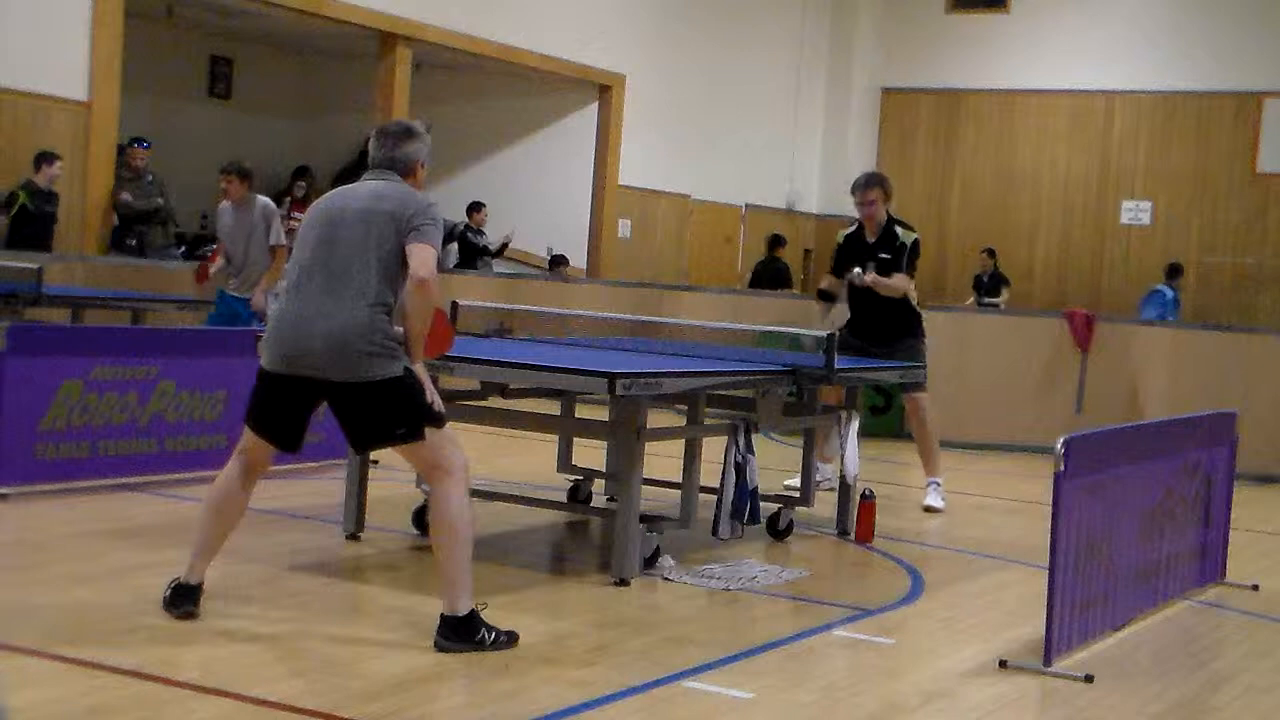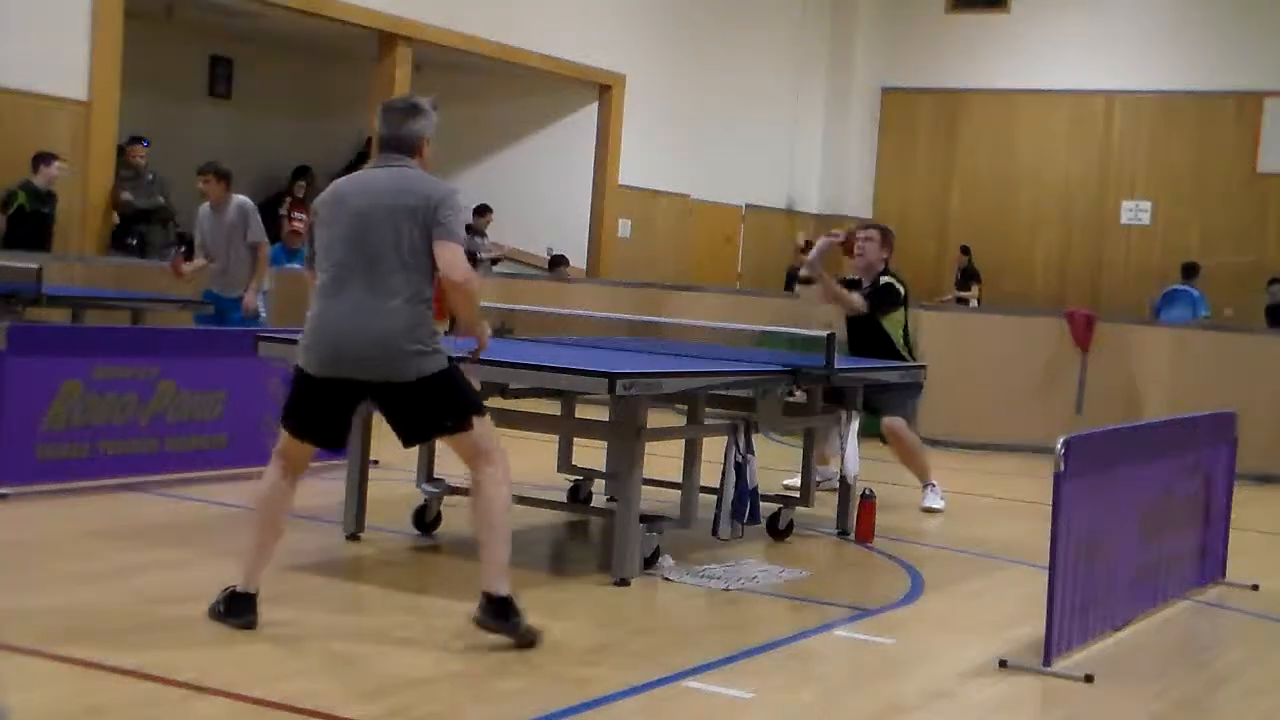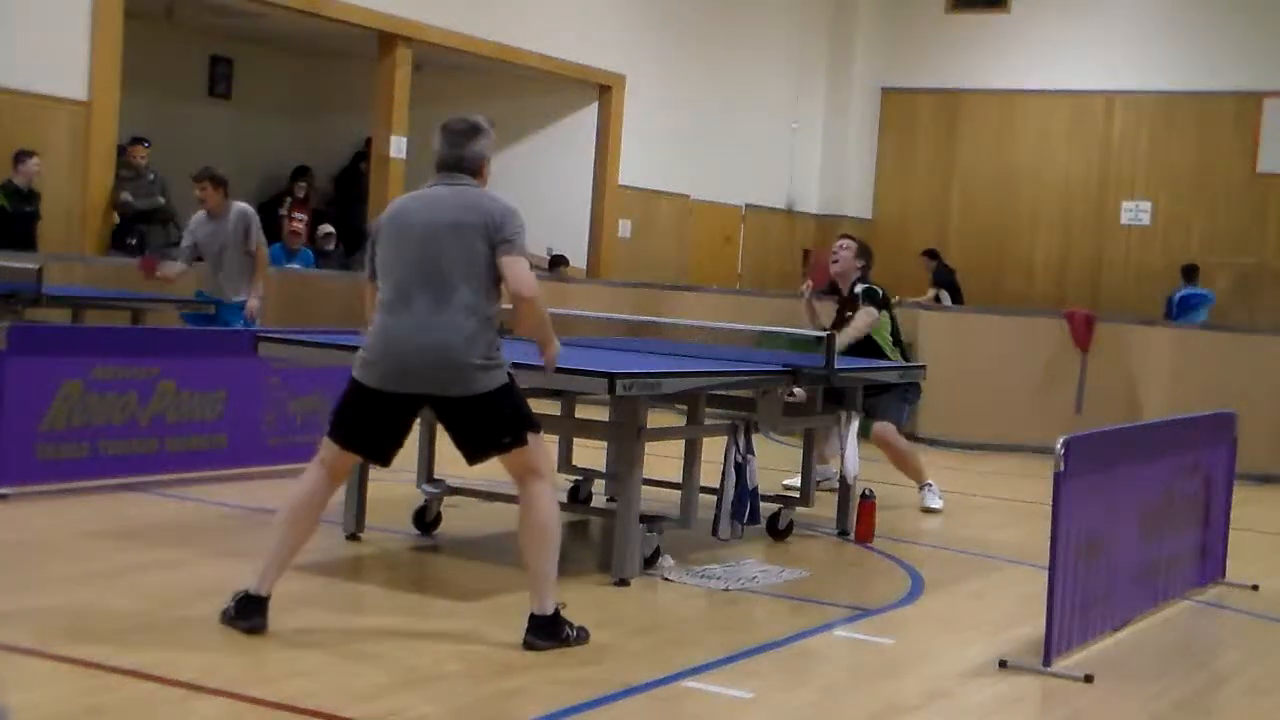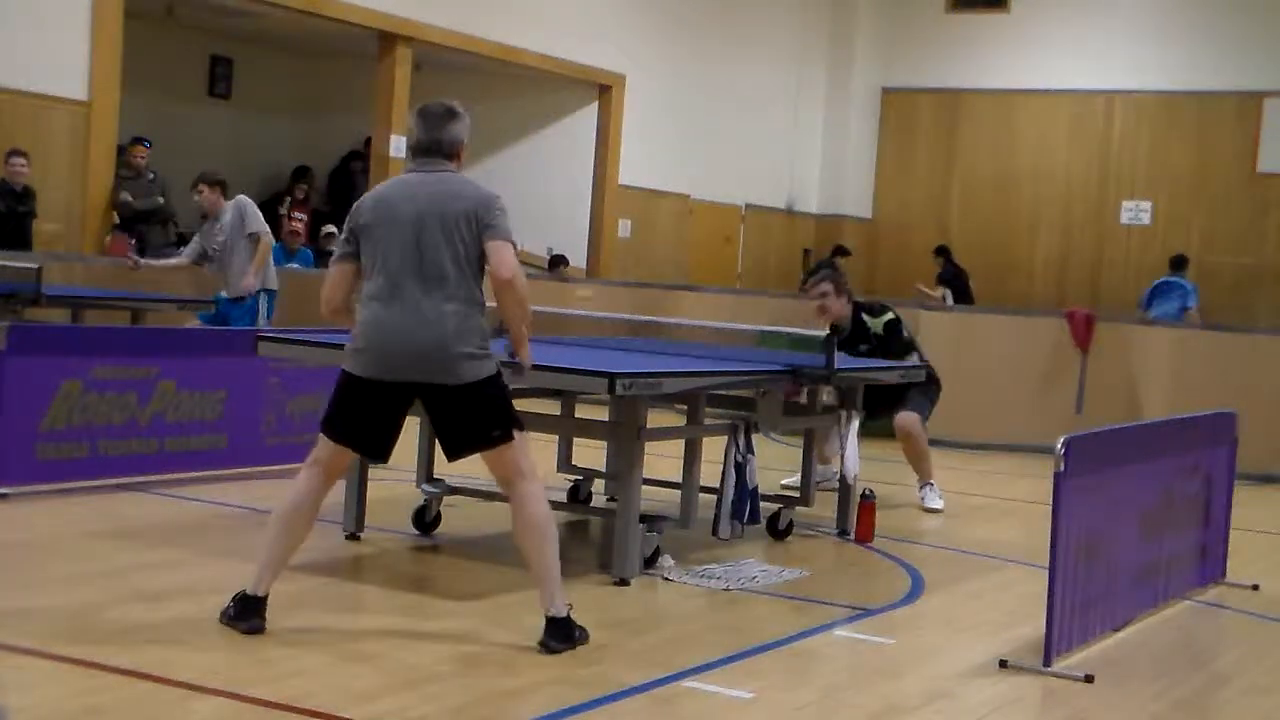
dt=0.5s
person 1, frame 1
left shoulder: (325, 202)
right shoulder: (418, 207)
right elbow: (420, 277)
right wrist: (415, 355)
left hip: (287, 345)
right hip: (363, 354)
left knee: (247, 461)
right knee: (449, 469)
left ankle: (188, 586)
right ankle: (460, 619)
person 1, frame 2
left shoulder: (330, 196)
right shoulder: (435, 193)
right elbow: (455, 274)
right wrist: (475, 324)
left hip: (326, 348)
right hip: (407, 352)
left knee: (285, 465)
right knee: (489, 459)
left ankle: (243, 596)
right ankle: (498, 599)
person 1, frame 3
left shoulder: (393, 213)
right shoulder: (497, 212)
right elbow: (523, 290)
right wrist: (546, 342)
left hip: (385, 361)
right hip: (467, 365)
left knee: (325, 470)
right knee: (537, 475)
left ankle: (255, 597)
right ankle: (545, 618)
person 1, frame 4
left shoulder: (371, 202)
right shoulder: (481, 199)
left elbow: (331, 302)
right elbow: (507, 276)
right wrist: (521, 338)
left hip: (375, 356)
right hip: (458, 357)
left knee: (319, 468)
right knee: (521, 478)
left ankle: (253, 599)
right ankle: (556, 618)
person 2, frame 1
left shoulder: (906, 238)
right shoulder: (848, 237)
left elbow: (901, 287)
right elbow: (832, 283)
left wrist: (876, 282)
left hip: (902, 336)
right hip: (857, 333)
left knee: (916, 401)
right knee: (825, 391)
left ankle: (934, 484)
right ankle: (823, 471)
person 2, frame 2
left shoulder: (891, 287)
right shoulder: (851, 283)
left elbow: (852, 305)
left wrist: (822, 278)
right wrist: (823, 244)
left knee: (893, 425)
left ankle: (930, 487)
right ankle: (824, 473)
person 2, frame 3
left shoulder: (866, 291)
right shoulder: (843, 301)
left elbow: (868, 318)
left wrist: (839, 342)
right wrist: (809, 304)
left hip: (894, 385)
left knee: (882, 432)
left ankle: (927, 486)
right ankle: (825, 471)
person 2, frame 4
left shoulder: (881, 319)
right shoulder: (833, 334)
left hip: (916, 383)
right hip: (874, 386)
left knee: (905, 424)
left ankle: (927, 485)
right ankle: (825, 472)
